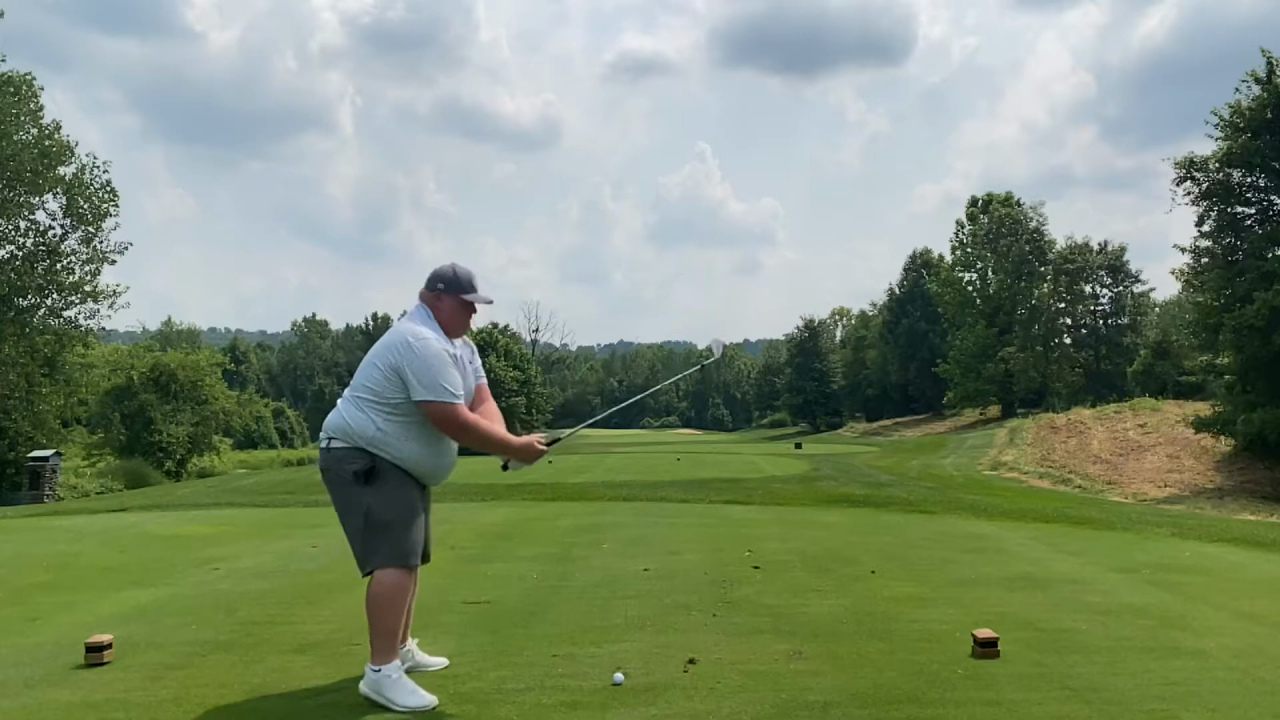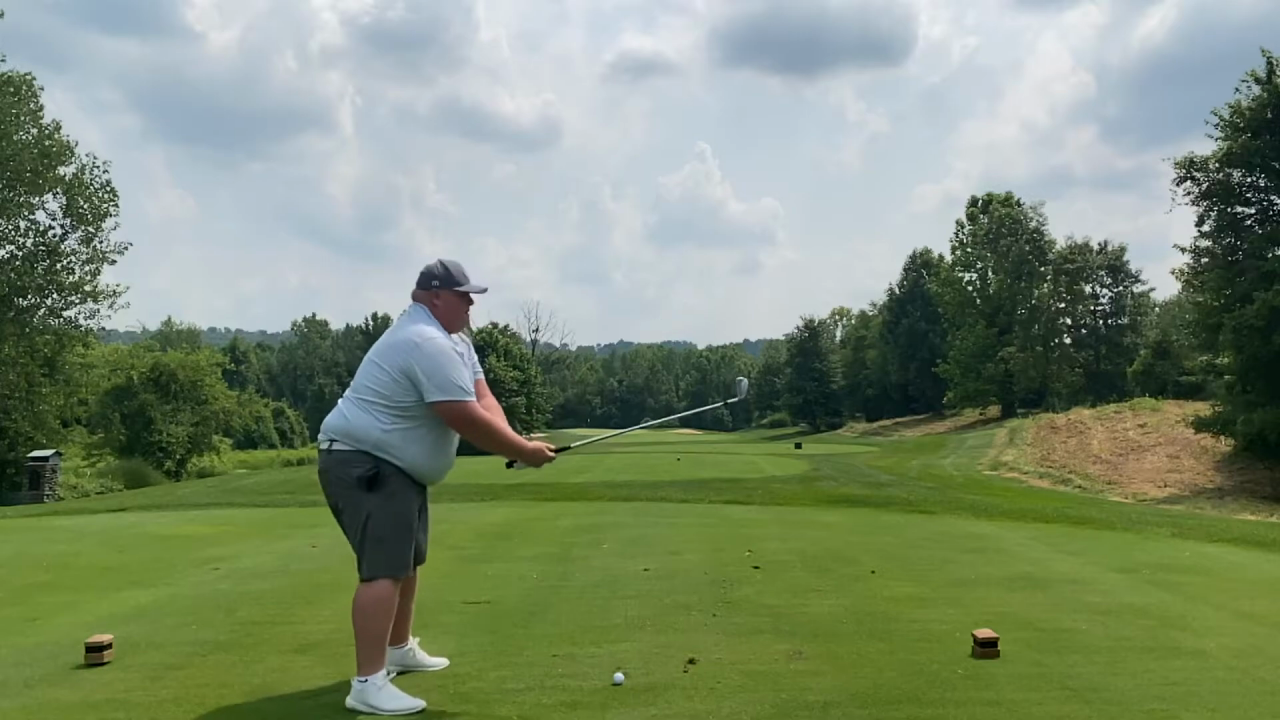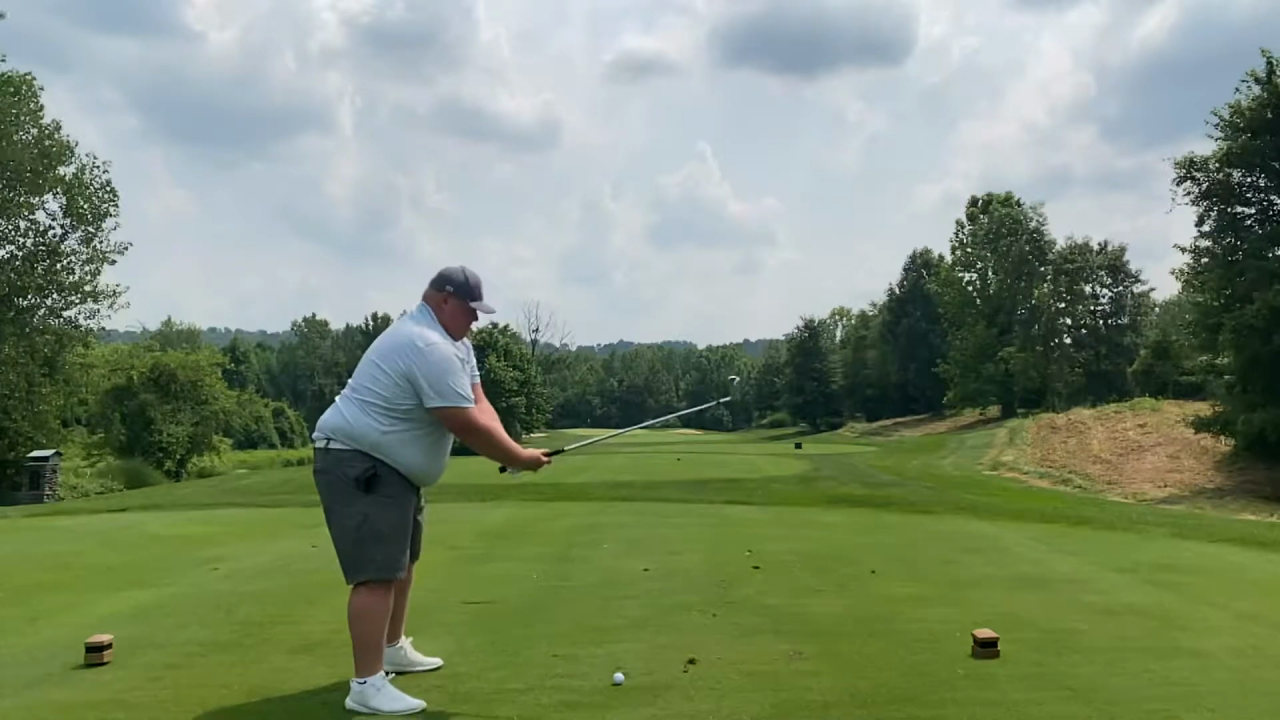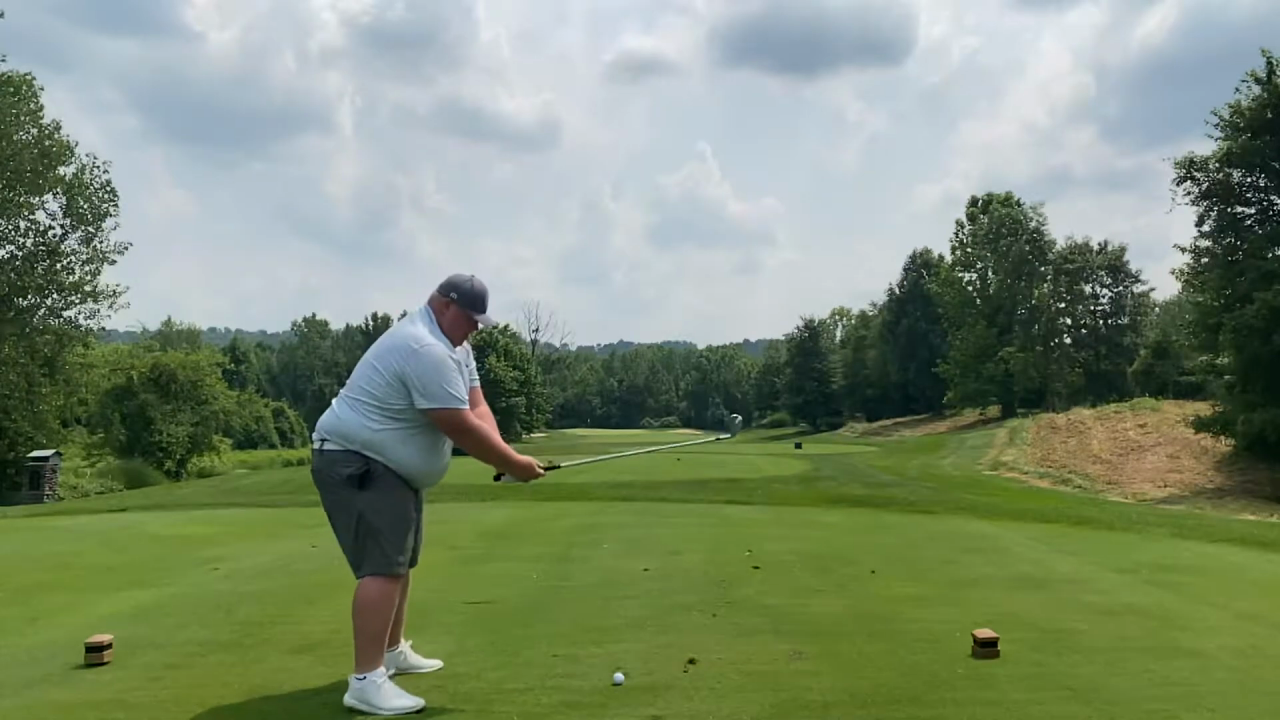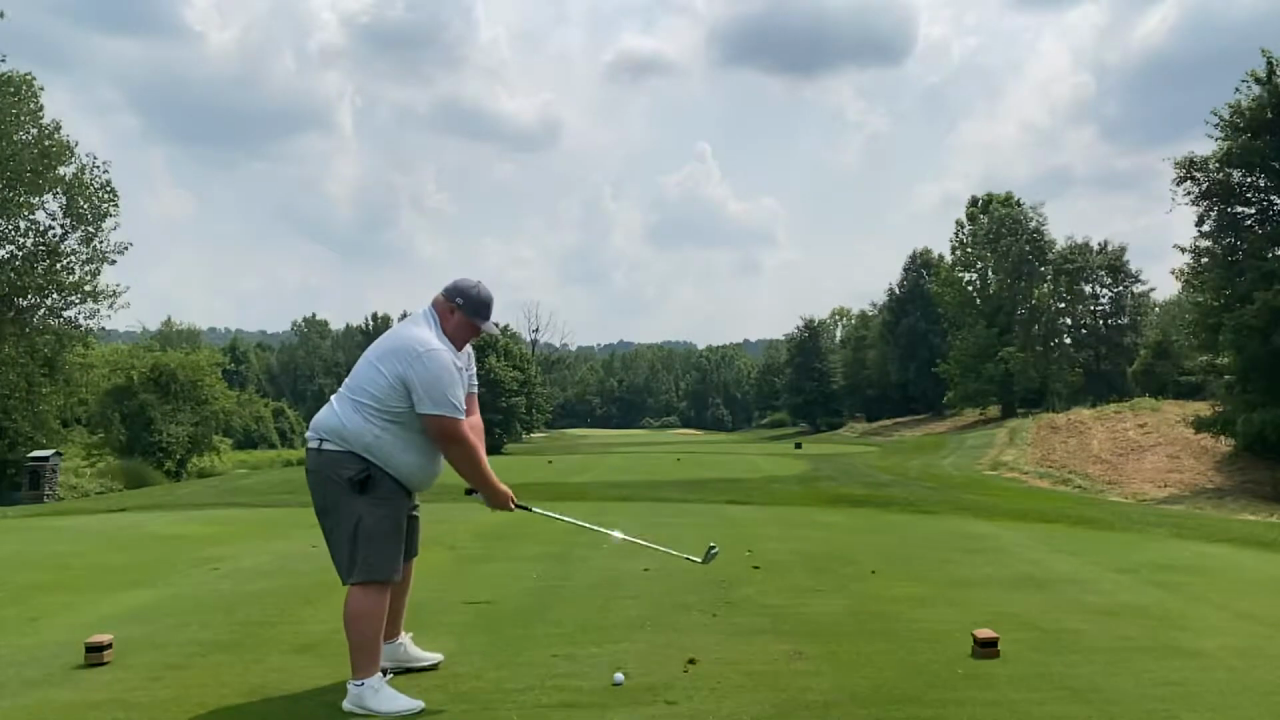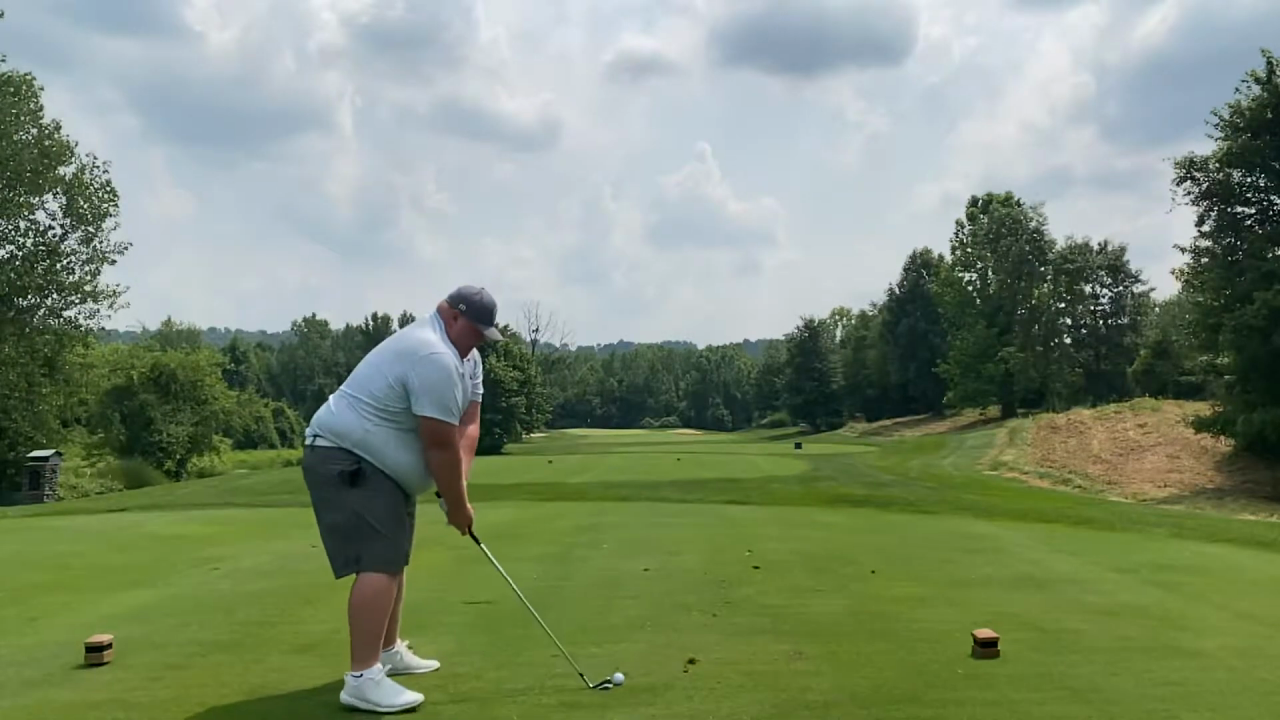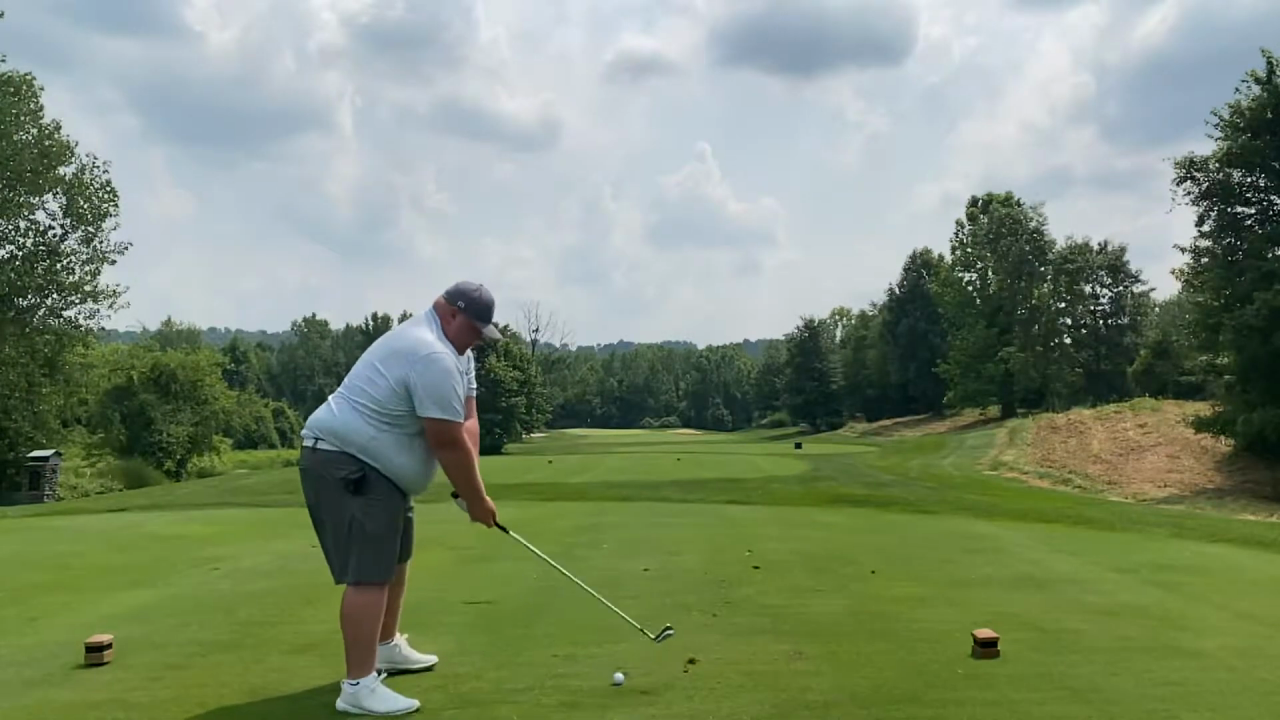
dt=0.3s
person 1, frame 1
left shoulder: (459, 344)
right shoulder: (422, 344)
left elbow: (482, 404)
right elbow: (454, 422)
left wrist: (507, 443)
right wrist: (513, 447)
left hip: (400, 466)
right hip: (363, 462)
left knee: (407, 558)
right knee: (394, 560)
left ankle: (400, 649)
right ankle: (382, 672)
person 1, frame 2
left shoulder: (452, 338)
right shoulder: (427, 344)
left elbow: (483, 401)
right elbow: (467, 420)
left wrist: (515, 442)
right wrist: (523, 450)
left hip: (394, 467)
right hip: (363, 464)
left knee: (405, 561)
right knee: (384, 568)
left ankle: (399, 648)
right ankle: (367, 683)
person 1, frame 3
left shoulder: (452, 341)
right shoulder: (430, 348)
left elbow: (478, 405)
right elbow: (466, 425)
left wrist: (511, 450)
right wrist: (518, 458)
left hip: (387, 467)
right hip: (358, 464)
left knee: (400, 562)
right knee: (378, 571)
left ankle: (392, 648)
right ankle: (366, 684)
person 1, frame 4
left shoulder: (452, 344)
right shoulder: (424, 350)
left elbow: (477, 410)
right elbow: (461, 428)
left wrist: (505, 454)
right wrist: (512, 464)
left hip: (389, 468)
right hip: (355, 464)
left knee: (397, 561)
right knee: (383, 567)
left ankle: (391, 650)
right ankle: (366, 681)
person 1, frame 5
left shoulder: (454, 348)
right shoulder: (430, 354)
left elbow: (470, 419)
right elbow: (451, 438)
left wrist: (481, 476)
right wrist: (490, 488)
left hip: (381, 467)
right hip: (350, 465)
left knee: (399, 559)
right knee: (374, 571)
left ankle: (391, 644)
person 1, frame 6
left shoulder: (464, 355)
right shoulder: (434, 358)
left elbow: (467, 426)
right elbow: (440, 444)
left wrist: (455, 487)
right wrist: (457, 503)
left hip: (380, 468)
right hip: (346, 462)
left knee: (391, 560)
right knee: (378, 563)
left ankle: (387, 650)
right ankle: (363, 677)
person 1, frame 7
left shoulder: (453, 349)
right shoulder: (431, 357)
left elbow: (466, 423)
right elbow: (448, 443)
left wrist: (472, 489)
right wrist: (477, 500)
left hip: (373, 467)
right hip: (345, 464)
left knee: (393, 558)
right knee: (368, 571)
left ankle: (386, 647)
